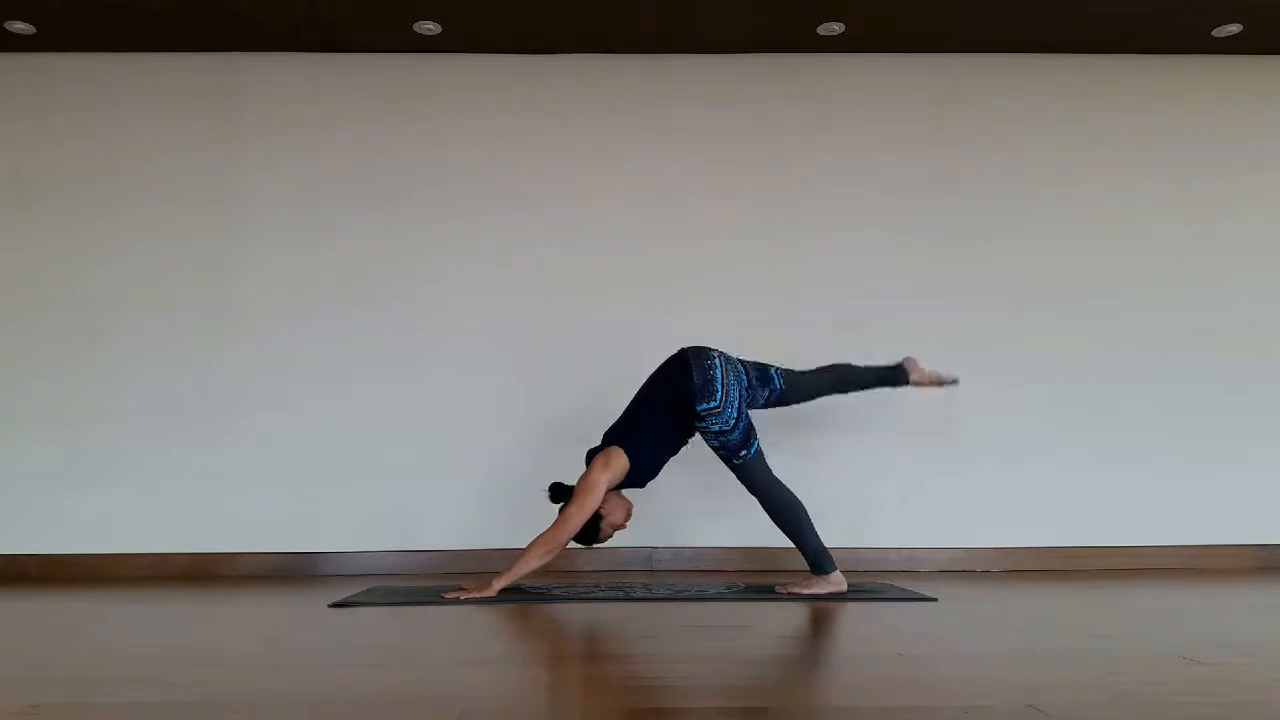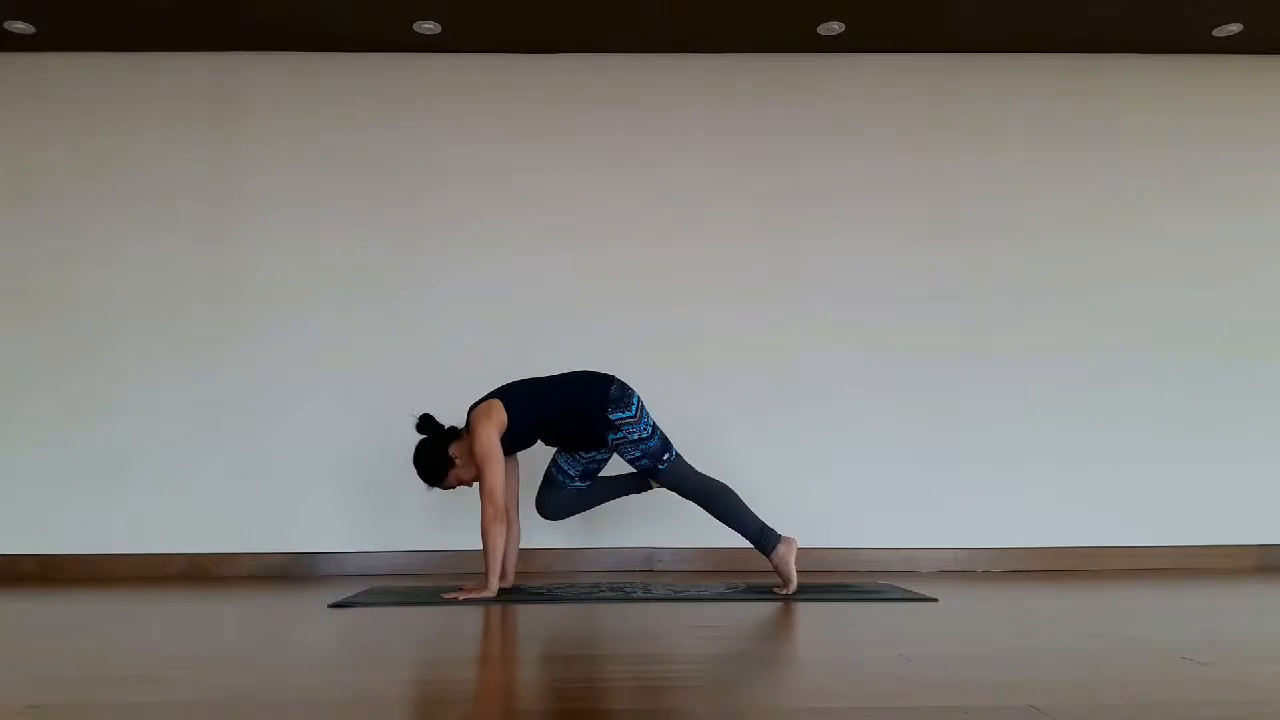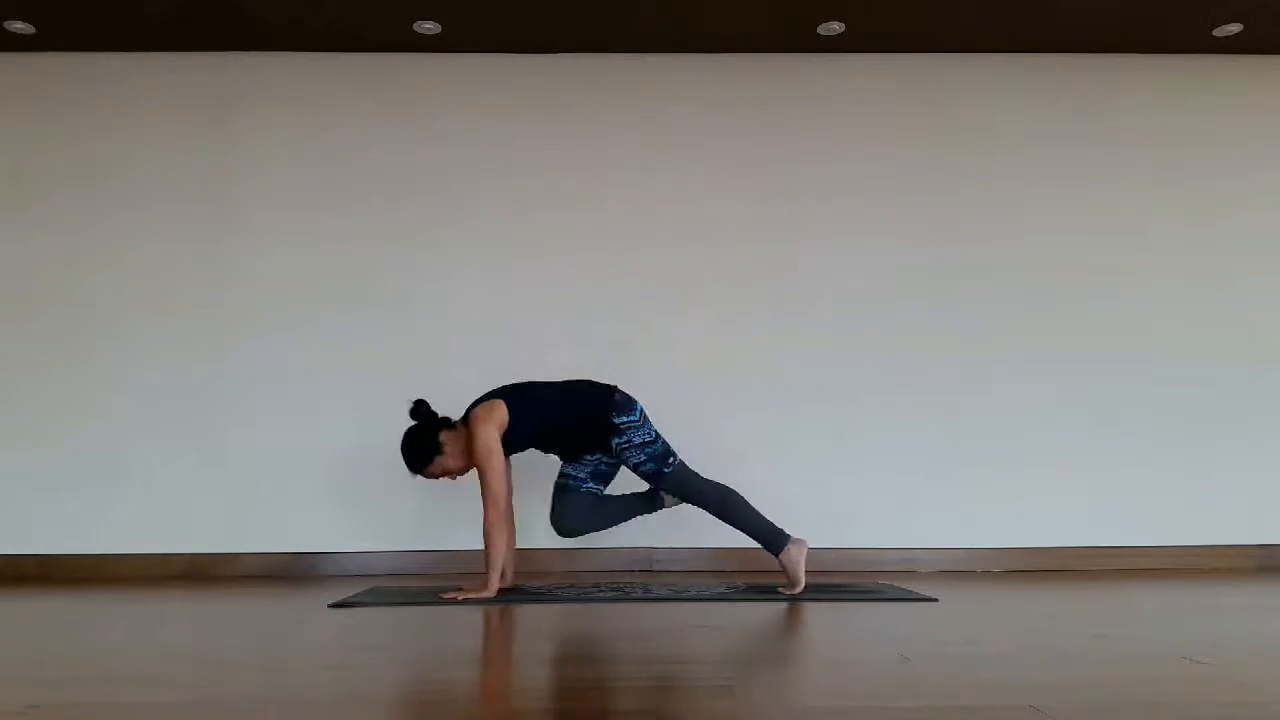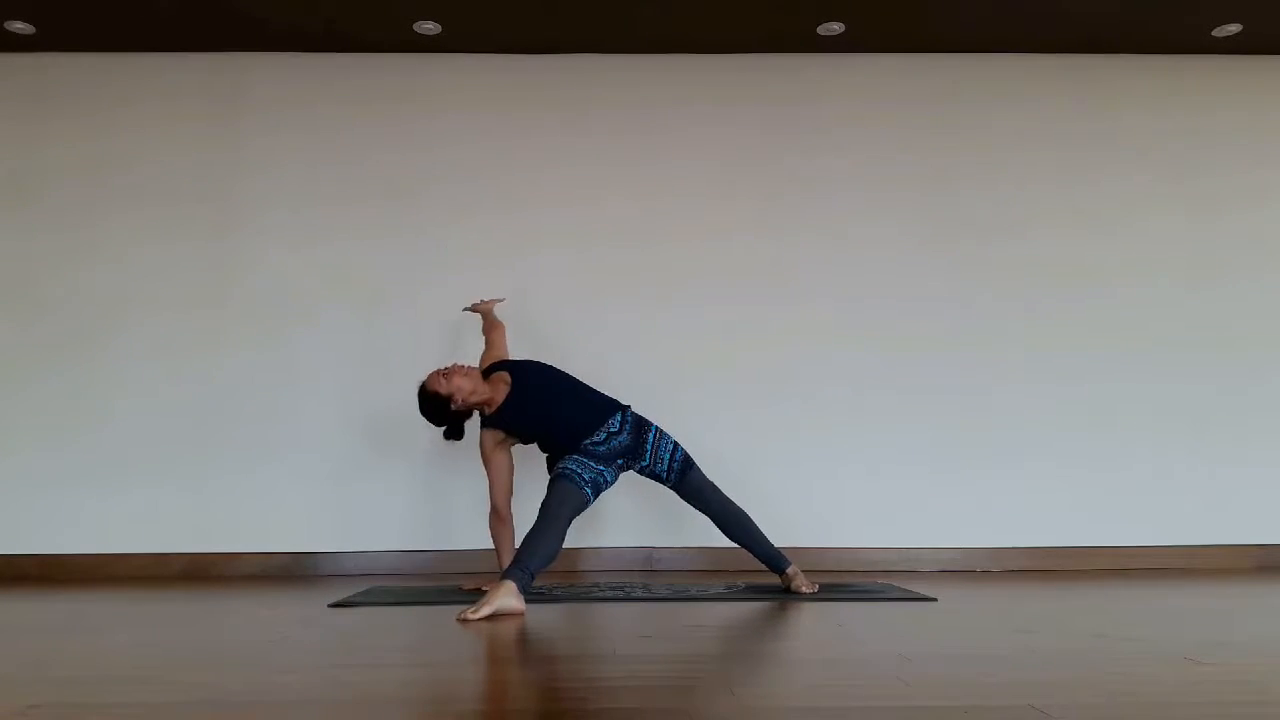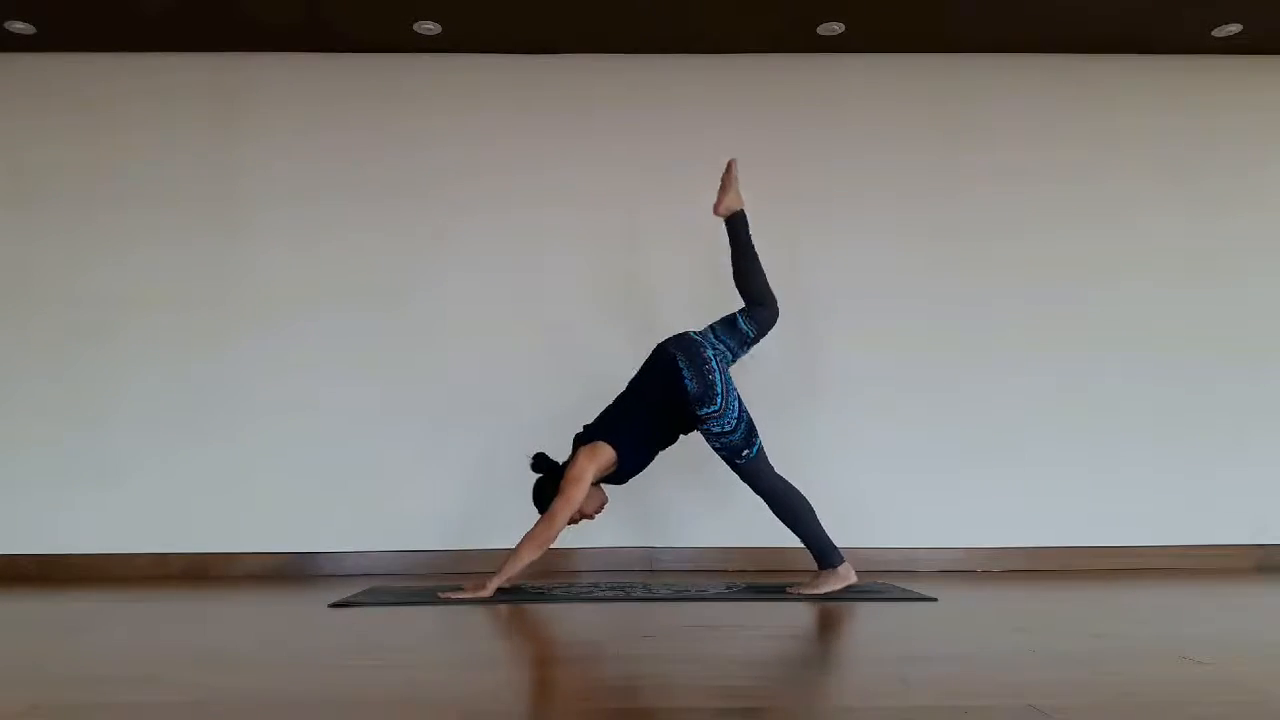
dt=1s
person 1, frame 1
left shoulder: (602, 473)
right shoulder: (605, 471)
left elbow: (555, 539)
right elbow: (557, 538)
left wrist: (495, 584)
right wrist: (502, 580)
left hip: (700, 384)
right hip: (699, 370)
left knee: (759, 478)
right knee: (807, 387)
left ankle: (827, 573)
right ankle: (903, 373)
person 1, frame 2
left shoulder: (486, 429)
right shoulder: (496, 437)
left elbow: (496, 512)
right elbow: (508, 512)
left wrist: (490, 585)
right wrist: (507, 574)
left hip: (610, 408)
right hip: (590, 423)
left knee: (687, 482)
right knee: (553, 504)
left ankle: (778, 547)
right ankle: (649, 476)
person 1, frame 3
left shoulder: (481, 426)
right shoulder: (479, 429)
left elbow: (497, 509)
right elbow: (501, 508)
left wrist: (492, 583)
right wrist: (505, 571)
left hip: (612, 415)
right hip: (588, 442)
left knee: (690, 485)
right knee: (567, 521)
left ankle: (786, 547)
right ankle: (659, 495)
person 1, frame 4
left shoulder: (494, 371)
right shoulder: (494, 443)
left elbow: (495, 327)
right elbow: (500, 512)
right wrist: (505, 577)
left hip: (623, 428)
right hip: (582, 459)
left knee: (707, 497)
right knee: (552, 513)
left ankle: (786, 570)
right ankle: (510, 593)
person 1, frame 5
left shoulder: (585, 466)
right shoulder: (588, 460)
left elbow: (544, 531)
right elbow: (546, 531)
left wrist: (491, 584)
right wrist: (499, 578)
left hip: (694, 375)
right hip: (684, 362)
left knee: (764, 479)
left ankle: (835, 568)
right ankle: (731, 210)
